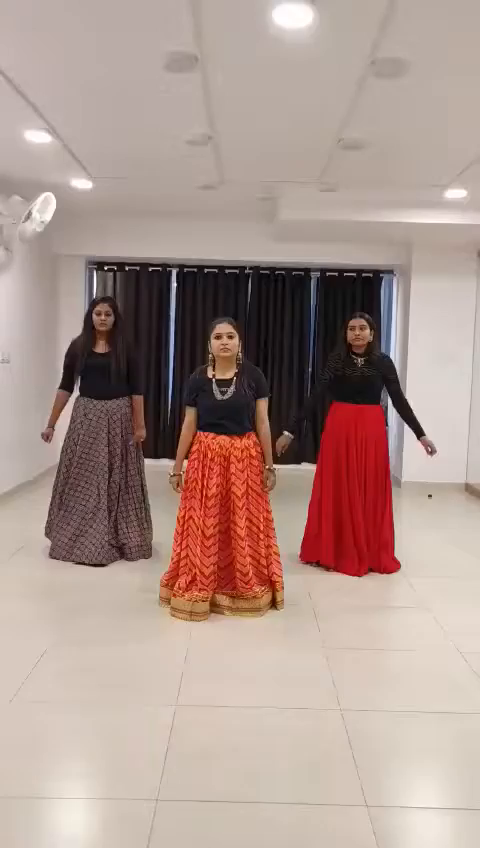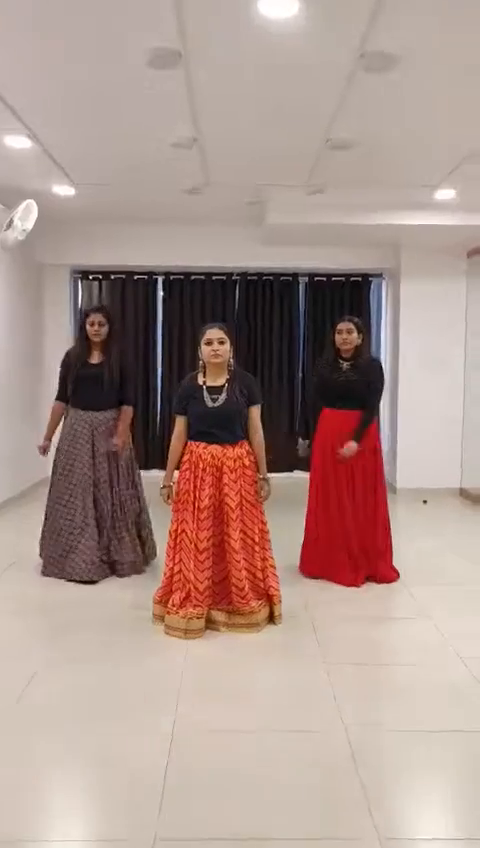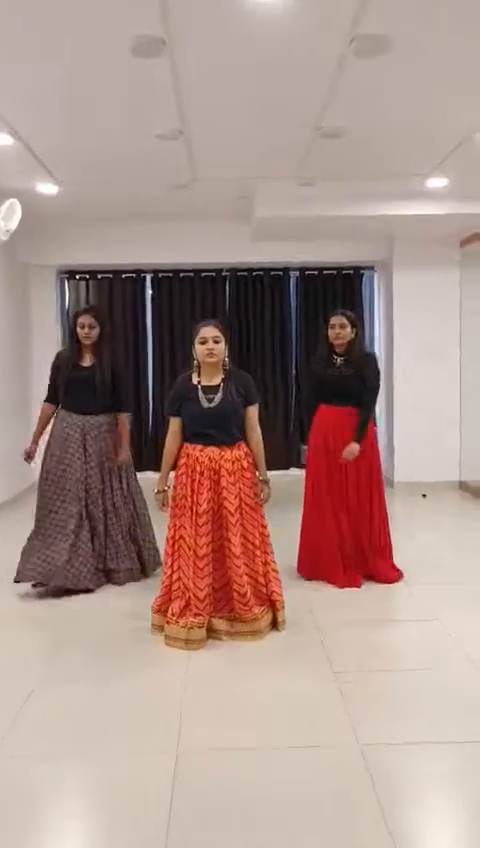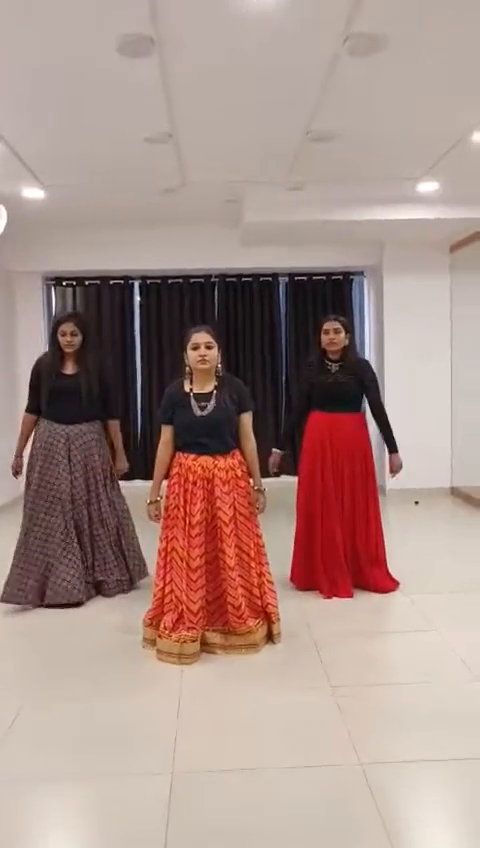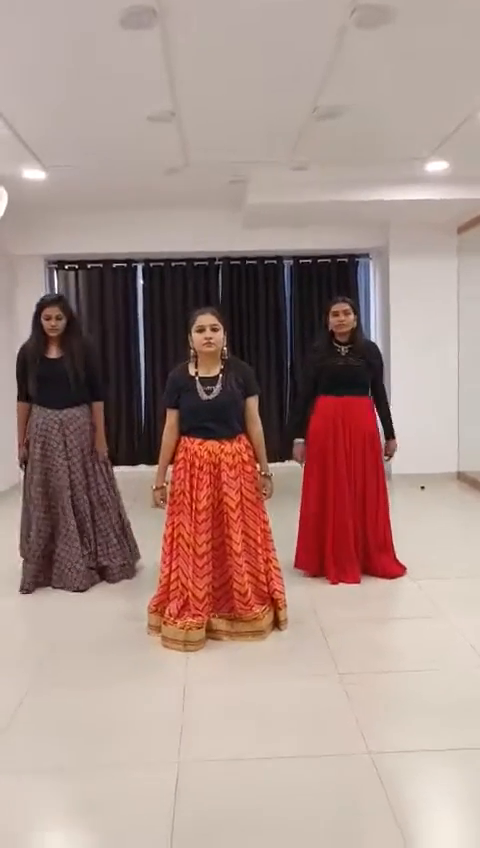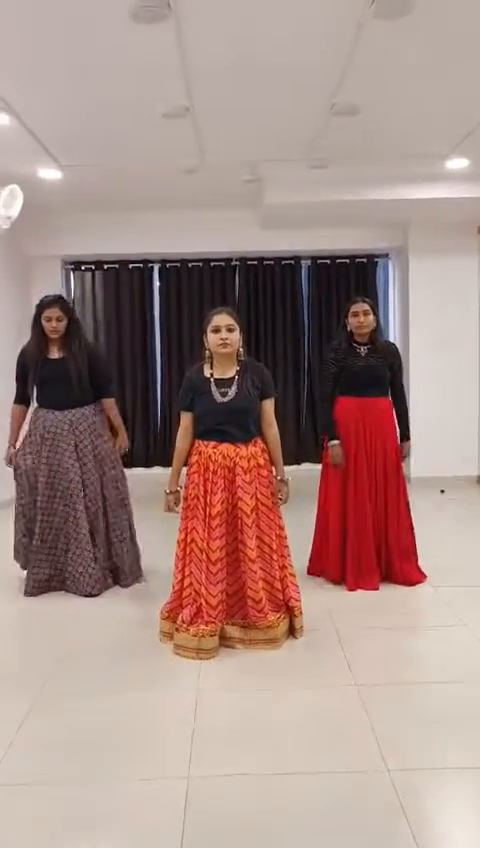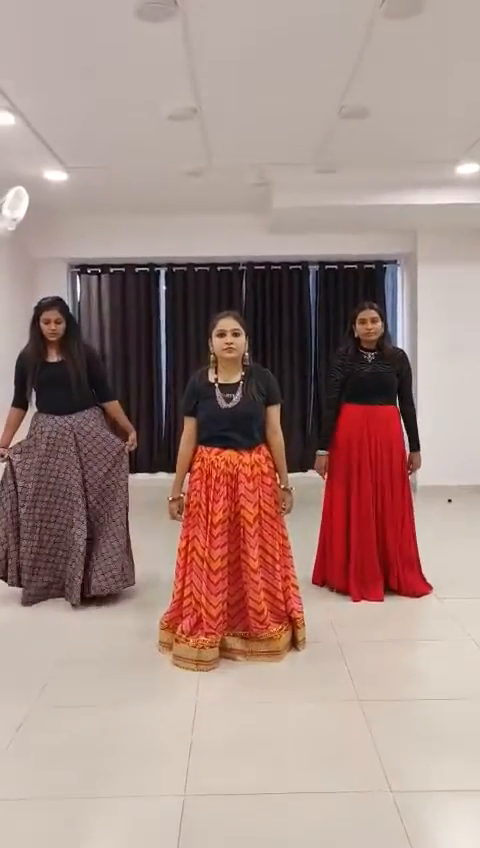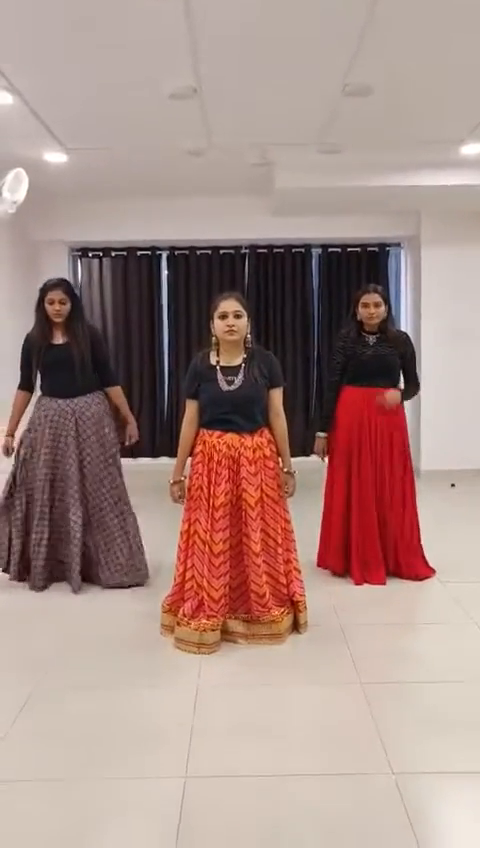
dt=0.3s
person 1, frame 1
left shoulder: (253, 376)
right shoulder: (198, 379)
left elbow: (262, 422)
right elbow: (189, 425)
left wrist: (269, 465)
right wrist: (177, 467)
left hip: (244, 458)
right hip: (207, 458)
left knee: (244, 524)
right knee: (204, 524)
left ankle: (243, 587)
right ankle: (199, 587)
person 1, frame 2
left shoulder: (245, 383)
right shoulder: (188, 386)
left elbow: (255, 430)
right elbow: (179, 434)
left wrist: (263, 474)
right wrist: (167, 478)
left hip: (237, 468)
right hip: (198, 468)
left knee: (239, 536)
right knee: (197, 538)
left ankle: (240, 602)
right ankle: (193, 603)
person 1, frame 3
left shoulder: (242, 382)
right shoulder: (183, 386)
left elbow: (253, 431)
right elbow: (174, 436)
left wrist: (263, 476)
right wrist: (162, 482)
left hip: (236, 470)
right hip: (195, 472)
left knee: (238, 541)
right knee: (195, 543)
left ankle: (242, 608)
right ankle: (193, 611)
person 1, frame 4
left shoulder: (235, 389)
right shoulder: (174, 393)
left elbow: (247, 438)
right elbow: (166, 445)
left wrist: (257, 485)
right wrist: (154, 494)
left hip: (229, 480)
right hip: (187, 481)
left knee: (232, 552)
right knee: (188, 554)
left ankle: (236, 621)
right ankle: (186, 625)
person 1, frame 5
left shoulder: (241, 372)
right shoulder: (179, 377)
left elbow: (253, 423)
right elbow: (171, 430)
left wrist: (264, 469)
right wrist: (159, 479)
left hip: (236, 464)
right hip: (193, 466)
left knee: (239, 538)
right knee: (194, 540)
left ankle: (241, 608)
right ankle: (192, 611)
person 1, frame 6
left shoulder: (257, 373)
right shoulder: (194, 378)
left elbow: (269, 426)
right elbow: (185, 432)
left wrist: (280, 475)
right wrist: (172, 483)
left hip: (251, 469)
right hip: (207, 470)
left knee: (253, 545)
right knee: (207, 547)
left ankle: (257, 616)
right ankle: (204, 619)
person 1, frame 7
left shoulder: (262, 379)
right shoulder: (198, 383)
left elbow: (274, 433)
right elbow: (188, 438)
left wrist: (284, 482)
right wrist: (176, 490)
left hip: (255, 476)
right hip: (209, 477)
left knee: (256, 553)
right knee: (209, 555)
left ankle: (258, 627)
right ankle: (205, 629)
person 1, frame 8
left shoulder: (265, 362)
right shoulder: (200, 366)
left elbow: (277, 416)
right elbow: (190, 421)
left wrist: (287, 466)
right wrist: (177, 473)
left hip: (257, 459)
right hip: (212, 460)
left knee: (258, 537)
right knee: (212, 539)
left ankle: (261, 611)
right ankle: (208, 613)
person 2, frame 1
left shoulder: (125, 348)
right shoulder: (78, 347)
left elbow: (136, 389)
right elbow: (66, 386)
left wrist: (140, 424)
right wrist: (51, 423)
left hip: (119, 417)
right hip: (87, 417)
left knee: (119, 480)
right knee: (83, 479)
left ankle: (123, 539)
right ankle: (78, 539)
person 2, frame 2
left shoulder: (119, 359)
right shoulder: (73, 357)
left elbow: (128, 401)
right elbow: (62, 398)
left wrist: (121, 433)
right wrist: (48, 435)
left hip: (109, 428)
right hip: (77, 429)
left knee: (112, 494)
right knee: (73, 494)
left ankle: (116, 554)
right ankle: (71, 557)
person 2, frame 3
left shoulder: (111, 361)
right shoulder: (63, 359)
left elbow: (122, 406)
right elbow: (51, 400)
left wrist: (123, 446)
right wrist: (35, 439)
left hip: (102, 434)
right hip: (67, 434)
left knee: (106, 500)
right knee: (62, 502)
left ankle: (113, 563)
right ankle: (60, 566)
person 2, frame 4
left shoulder: (95, 368)
right shoulder: (43, 367)
left elbow: (110, 412)
right elbow: (32, 410)
left wrist: (120, 453)
left hip: (88, 444)
right hip: (50, 444)
left knee: (92, 511)
right knee: (47, 516)
left ankle: (101, 575)
right ankle: (44, 582)
person 2, frame 5
left shoulder: (81, 349)
right shoulder: (28, 352)
left elbow: (97, 395)
right elbow: (24, 398)
left wrist: (100, 436)
right wrist: (21, 441)
left hip: (79, 427)
right hip: (43, 430)
left knee: (88, 496)
right knee: (46, 500)
left ankle: (95, 562)
right ankle: (47, 566)
person 2, frame 6
left shoulder: (84, 350)
right shoulder: (29, 354)
left elbow: (104, 392)
right elbow: (21, 400)
left wrist: (120, 430)
right wrist: (12, 443)
left hip: (86, 428)
right hip: (47, 432)
left knee: (94, 500)
right knee: (50, 504)
left ankle: (98, 569)
right ankle: (50, 571)
person 2, frame 7
left shoulder: (83, 353)
right shoulder: (28, 358)
left elbow: (106, 395)
left wrist: (129, 429)
left hip: (88, 433)
right hip: (47, 438)
left knee: (93, 506)
right knee: (46, 509)
left ankle: (94, 578)
right ankle: (46, 579)
person 2, frame 8
left shoulder: (88, 335)
right shoulder: (34, 340)
left elbow: (108, 380)
right elbow: (25, 386)
left wrist: (130, 418)
left hip: (90, 416)
right hip: (50, 419)
left knee: (96, 491)
right knee: (50, 493)
left ankle: (101, 563)
right ankle: (50, 563)
person 3, frame 1
left shoulder: (383, 362)
right shoulder: (336, 360)
left elbow: (398, 399)
right elbow: (317, 395)
left wrist: (420, 433)
right wrist: (291, 429)
left hip: (371, 429)
right hip: (339, 428)
left knee: (371, 492)
right knee: (335, 490)
left ankle: (372, 554)
right ankle: (335, 552)
person 3, frame 2
left shoulder: (372, 365)
right shoulder: (325, 365)
left elbow: (372, 407)
right elbow: (316, 404)
left wrist: (355, 440)
left hip: (363, 435)
right hip: (329, 434)
left knee: (365, 500)
right knee: (330, 499)
left ankle: (370, 562)
right ankle: (332, 561)
person 3, frame 3
left shoulder: (366, 360)
right shoulder: (320, 361)
left elbow: (368, 404)
right elbow: (314, 402)
left wrist: (357, 441)
right wrist: (307, 440)
left hip: (358, 432)
right hip: (324, 433)
left knee: (361, 500)
right knee: (326, 499)
left ankle: (369, 562)
right ankle: (329, 563)
person 3, frame 4
left shoulder: (360, 367)
right shoulder: (313, 368)
left elbow: (377, 407)
right elbow: (299, 409)
left wrist: (392, 449)
right wrist: (280, 448)
left hip: (352, 440)
right hip: (318, 440)
left knee: (355, 506)
right knee: (320, 507)
left ankle: (365, 572)
right ankle: (323, 572)
person 3, frame 5
left shoulder: (369, 350)
right shoulder: (319, 351)
left elbow: (379, 393)
right elbow: (306, 396)
left wrist: (390, 434)
right wrist: (299, 436)
left hip: (362, 425)
right hip: (326, 424)
left knee: (365, 492)
right knee: (328, 492)
left ankle: (372, 557)
right ankle: (332, 558)
person 3, frame 6
left shoulder: (389, 351)
right shoulder: (337, 351)
left elbow: (398, 395)
right elbow: (326, 397)
left wrist: (405, 436)
right wrist: (332, 439)
left hip: (381, 427)
right hip: (346, 426)
left knee: (385, 496)
right knee: (347, 497)
left ankle: (393, 564)
right ankle: (348, 564)
person 3, frame 7
left shoulder: (397, 357)
right shoulder: (344, 357)
left elbow: (407, 404)
right elbow: (331, 403)
left wrist: (415, 447)
right wrist: (323, 448)
left hip: (387, 436)
right hip: (350, 435)
left knee: (390, 508)
right knee: (351, 506)
left ankle: (396, 574)
right ankle: (353, 575)
person 3, frame 8
left shoulder: (400, 340)
right shoulder: (346, 340)
left elbow: (414, 383)
right elbow: (333, 385)
left wrist: (400, 394)
right wrist: (323, 430)
left hip: (388, 420)
right hip: (351, 418)
left knee: (391, 490)
right knee: (352, 489)
left ankle: (398, 558)
right ankle: (354, 558)
